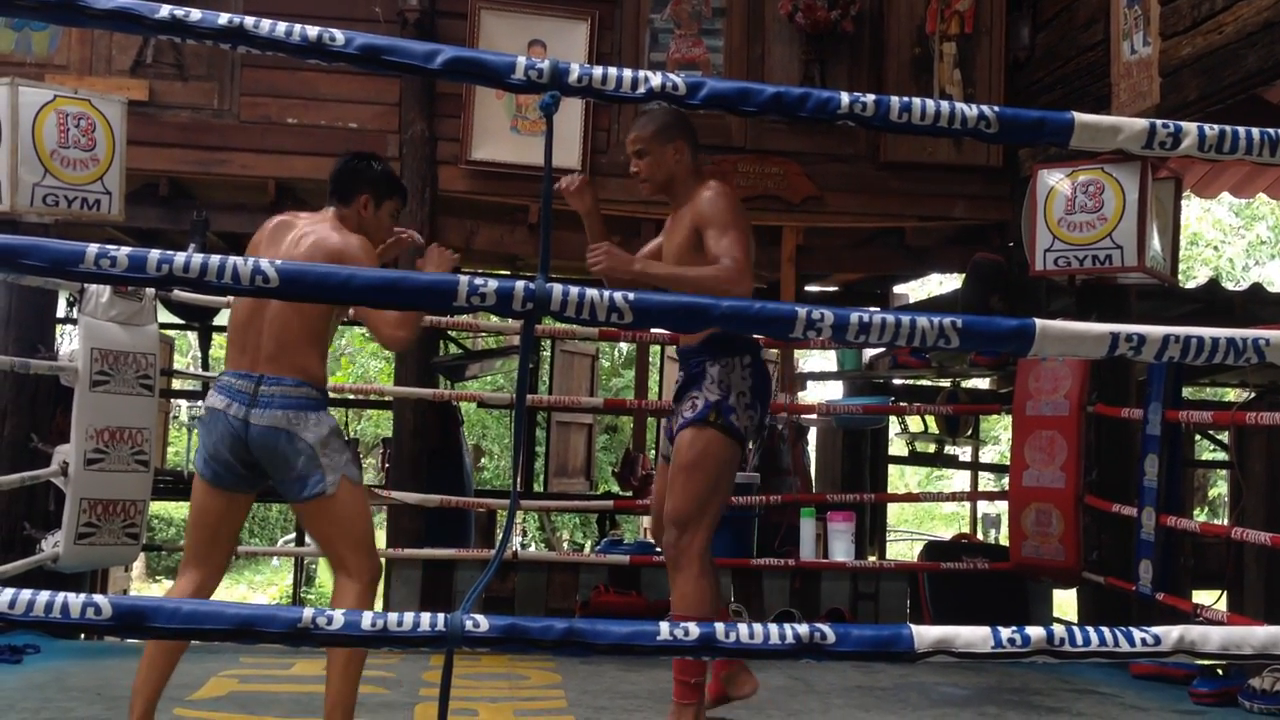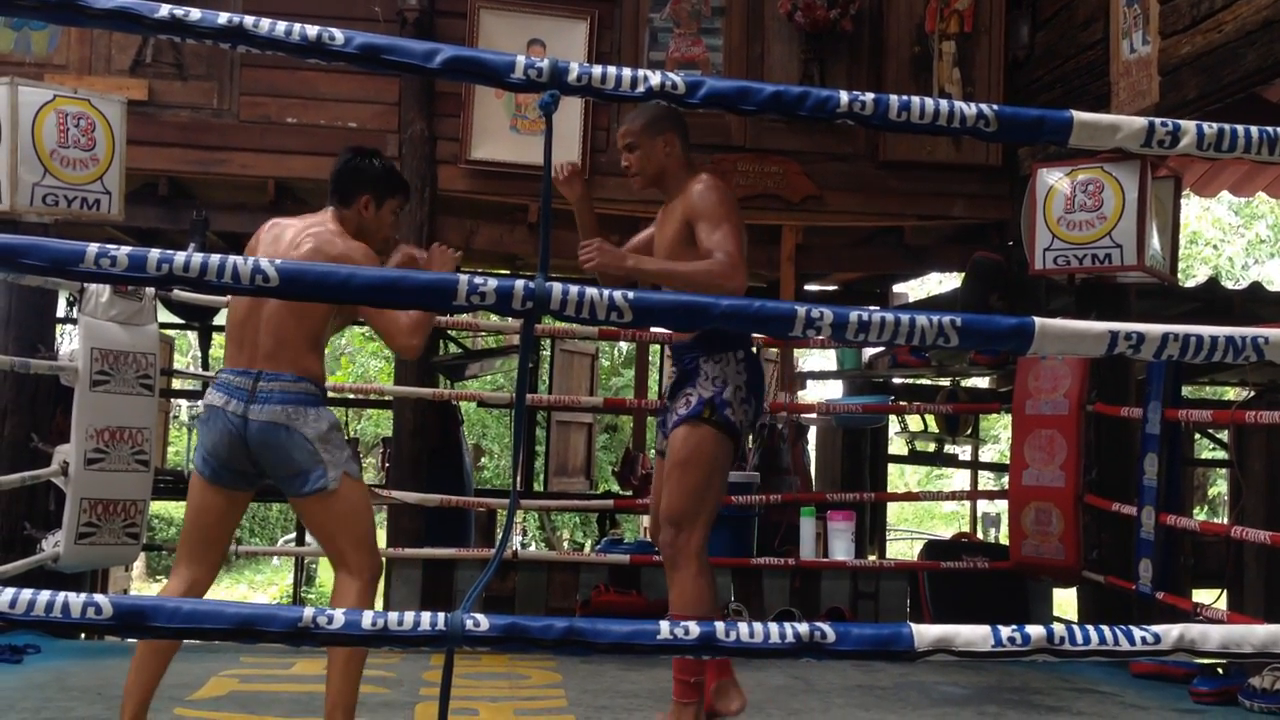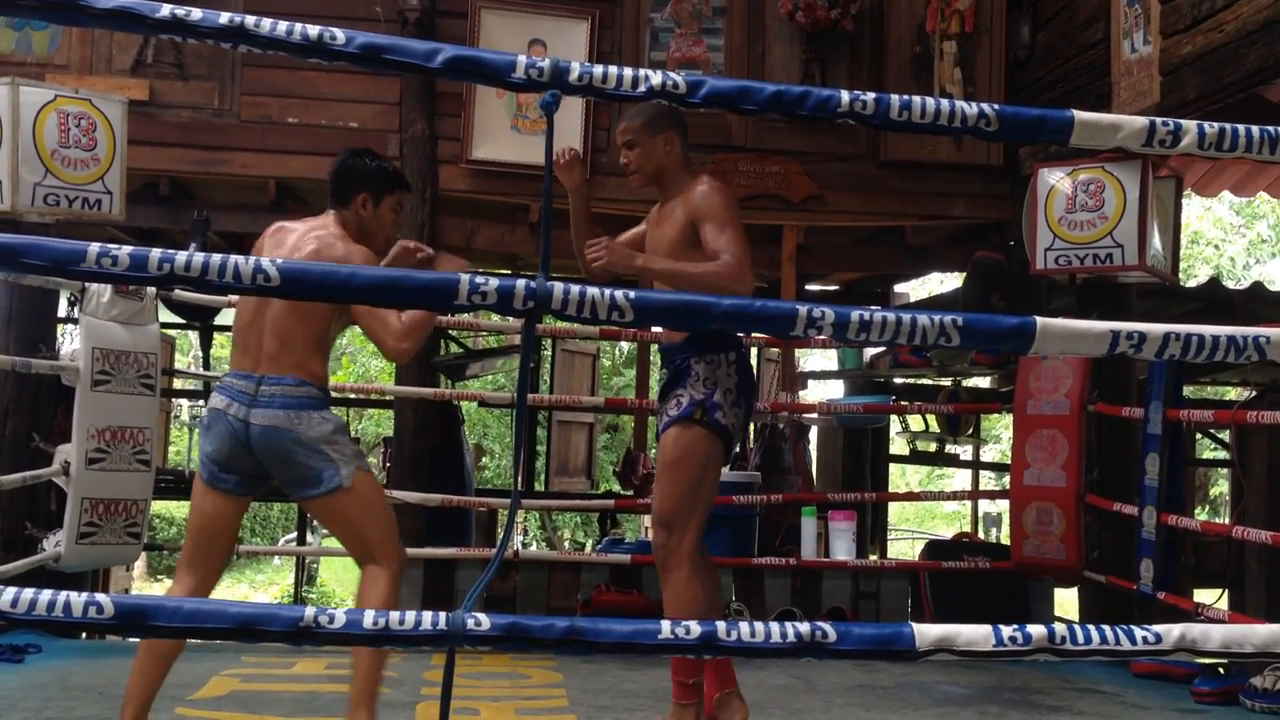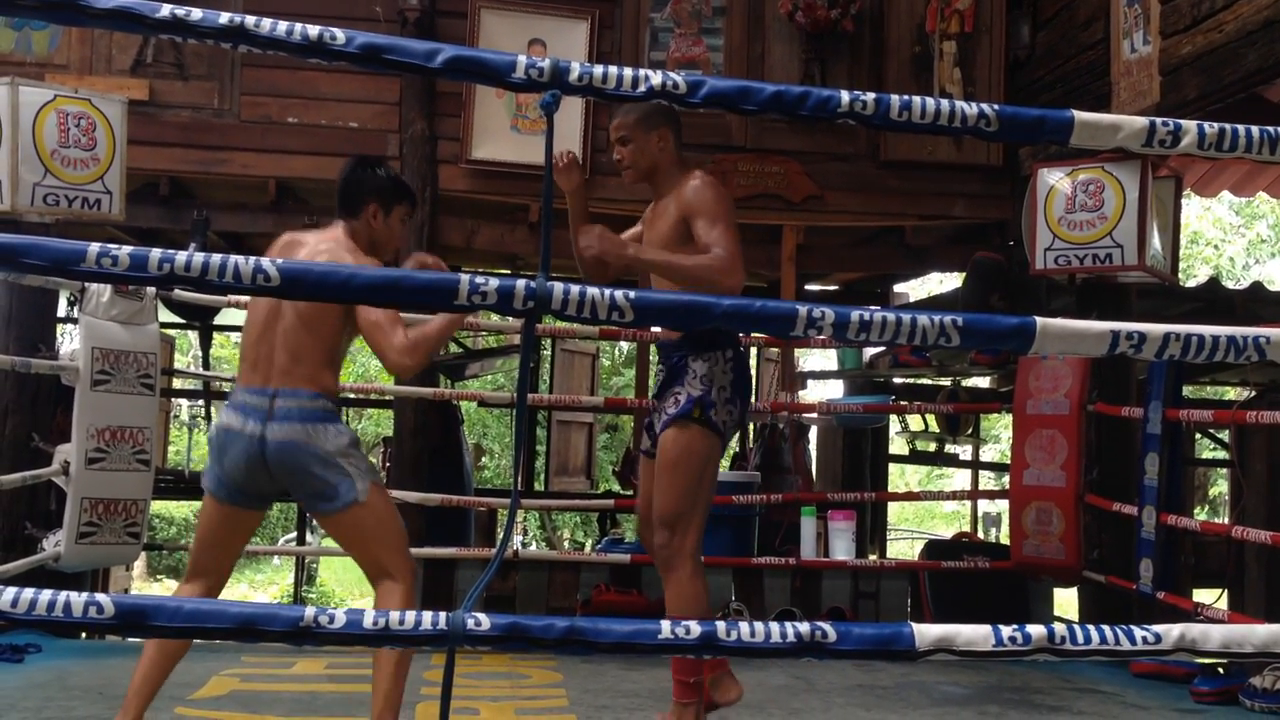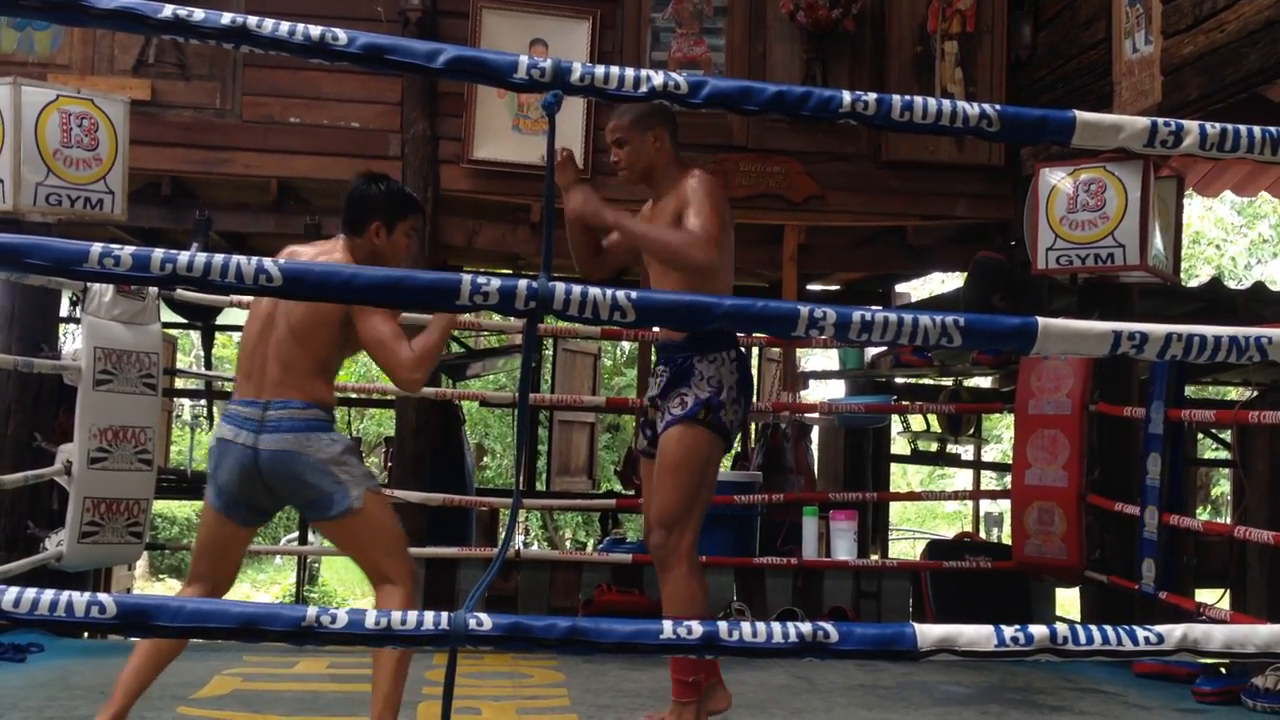
dt=0.1s
person 1, frame 1
left shoulder: (715, 200)
right shoulder: (679, 216)
left elbow: (738, 283)
right elbow: (622, 282)
left wrist: (643, 268)
right wrist: (589, 213)
left hip: (725, 377)
right hip: (700, 380)
left knee: (683, 542)
right knee: (669, 531)
right ankle: (730, 667)
person 1, frame 2
left shoulder: (706, 193)
right shoulder: (669, 211)
left elbow: (731, 278)
right elbow: (611, 275)
left wrist: (635, 263)
right wrist: (580, 205)
left hip: (718, 372)
right hip: (692, 375)
left knee: (679, 541)
right knee: (670, 533)
person 1, frame 3
left shoulder: (707, 196)
right shoulder: (660, 213)
left elbow: (739, 281)
right elbow: (597, 267)
left wrist: (641, 264)
right wrist: (577, 194)
left hip: (709, 373)
right hip: (681, 375)
left knee: (673, 545)
right knee: (678, 545)
person 1, frame 4
left shoulder: (700, 190)
right shoulder: (656, 211)
left elbow: (729, 276)
right elbow: (597, 273)
left wrist: (632, 254)
right wrist: (576, 198)
left hip: (704, 369)
right hip: (676, 371)
left knee: (673, 543)
right knee: (657, 536)
person 1, frame 5
left shoulder: (698, 187)
right shoulder: (655, 213)
left elbow: (703, 260)
right elbow: (591, 265)
left wrist: (610, 215)
right wrist: (572, 192)
left hip: (707, 371)
right hip: (672, 372)
left knee: (670, 543)
right knee: (664, 542)
person 2, frame 1
left shoulder: (274, 227)
right shoulder: (348, 246)
right elbow: (399, 334)
left wrist: (381, 252)
right wrist: (431, 275)
left hip: (226, 405)
right hip: (294, 414)
left knee: (195, 577)
right knee: (359, 571)
person 2, frame 2
left shoulder: (271, 230)
right shoulder: (350, 251)
right elbow: (407, 341)
left wrist: (388, 270)
right wrist: (436, 276)
left hip: (225, 402)
right hip: (293, 411)
left knee: (189, 575)
right knee: (359, 568)
person 2, frame 3
left shoulder: (274, 234)
right shoulder: (349, 253)
right elbow: (398, 342)
left wrist: (387, 264)
left hip: (230, 407)
right hip: (295, 415)
left knee: (193, 579)
right knee: (384, 562)
person 2, frame 4
left shoulder: (285, 244)
right shoulder: (361, 268)
right elbow: (401, 357)
right wrist: (455, 310)
left hip: (241, 421)
right hip: (308, 427)
left knee: (200, 583)
right knee: (396, 576)
person 2, frame 5
left shoulder: (289, 256)
right elbow: (409, 373)
right wrist: (450, 314)
left hip: (237, 432)
right hip: (303, 438)
left knee: (201, 589)
right knee: (396, 580)
